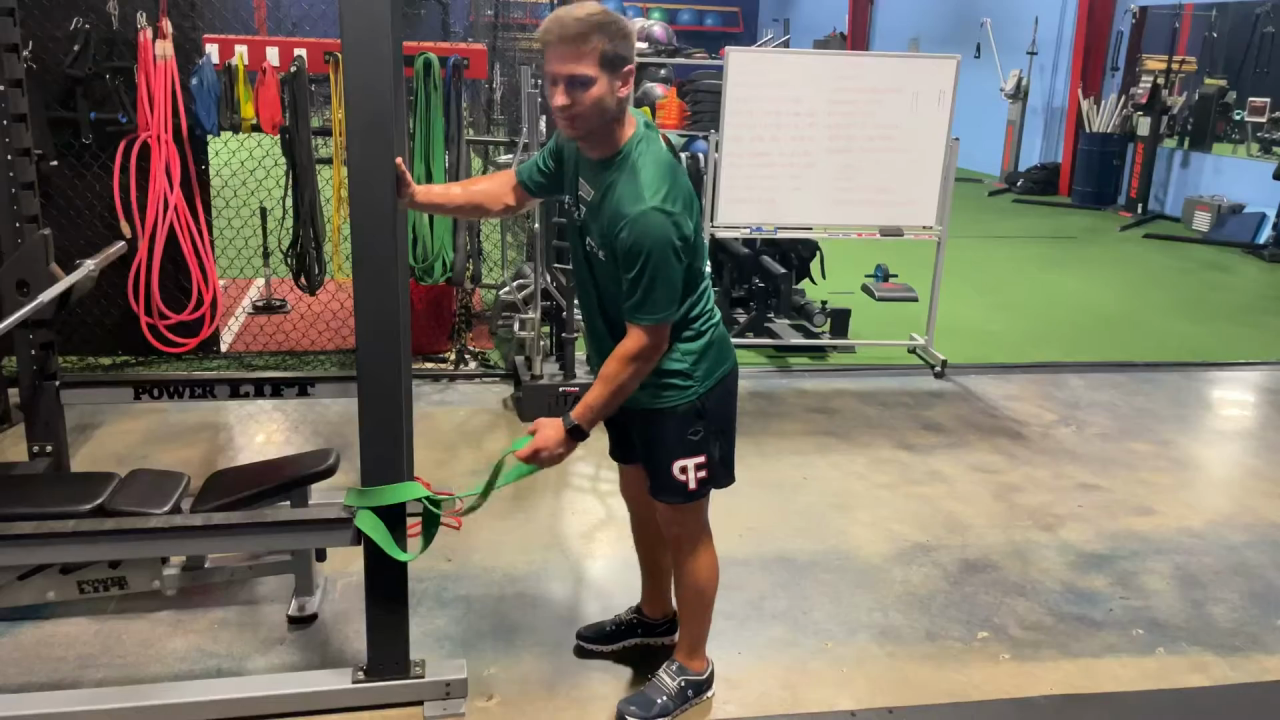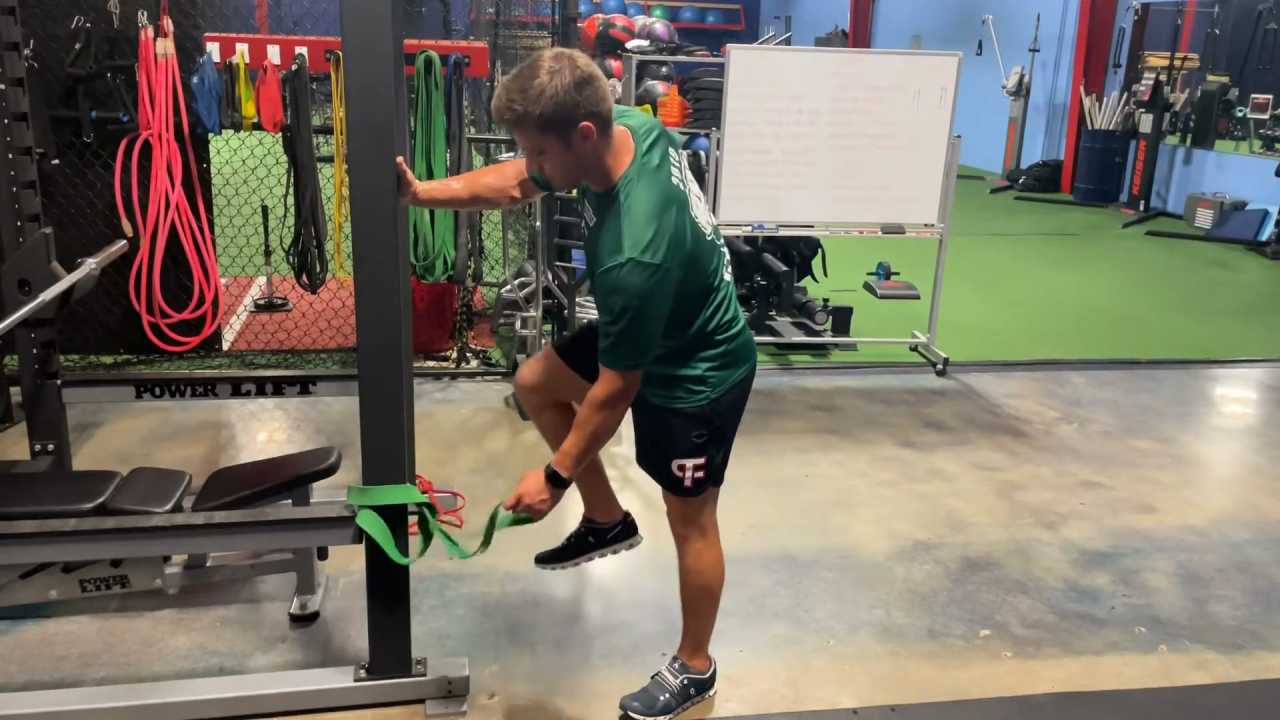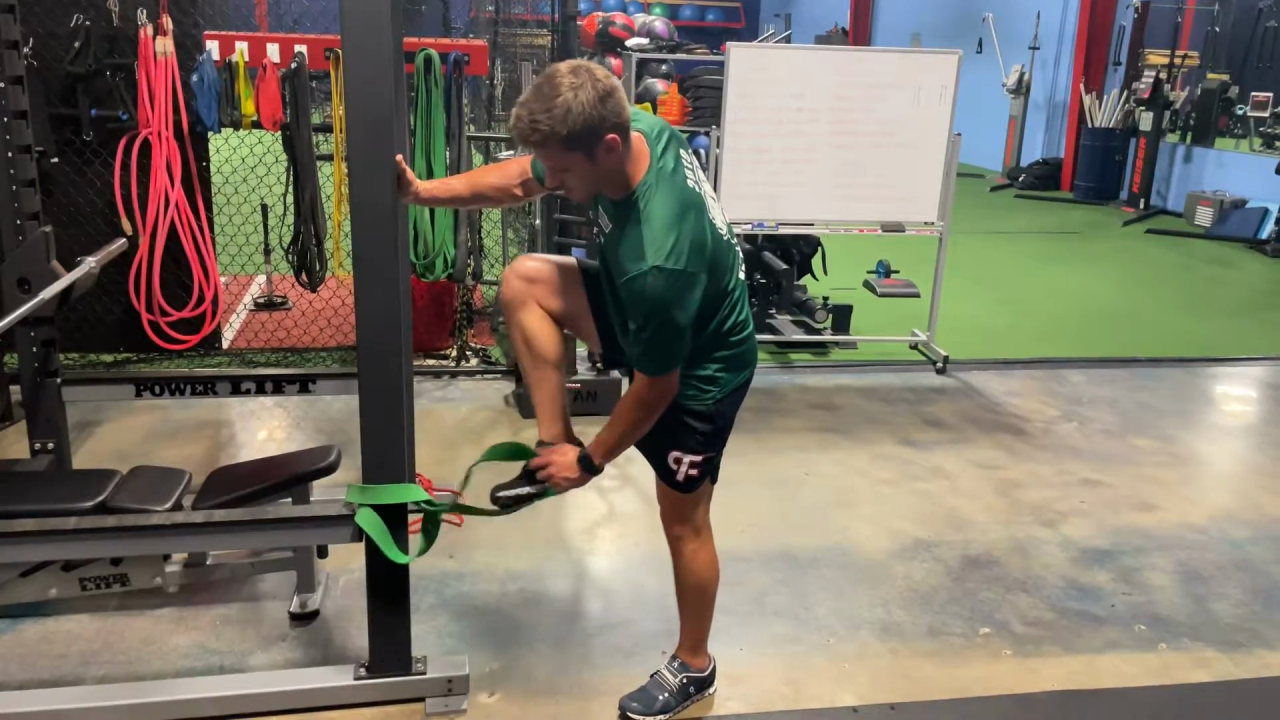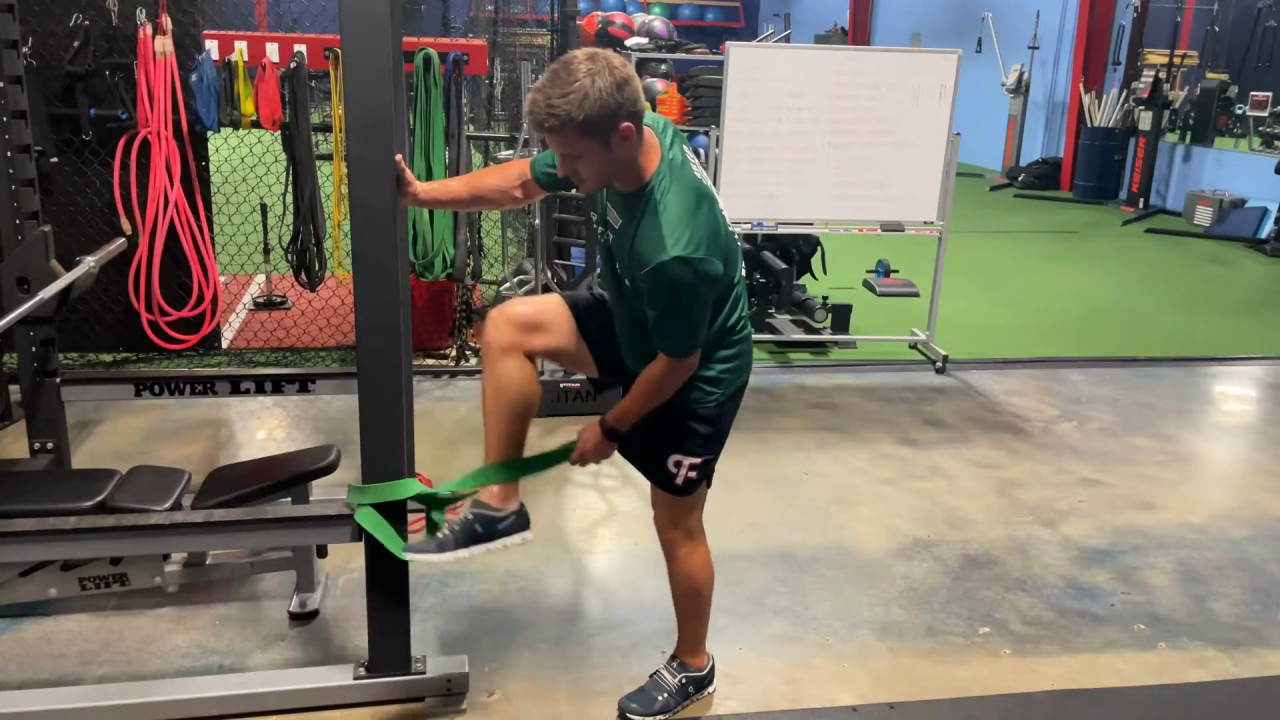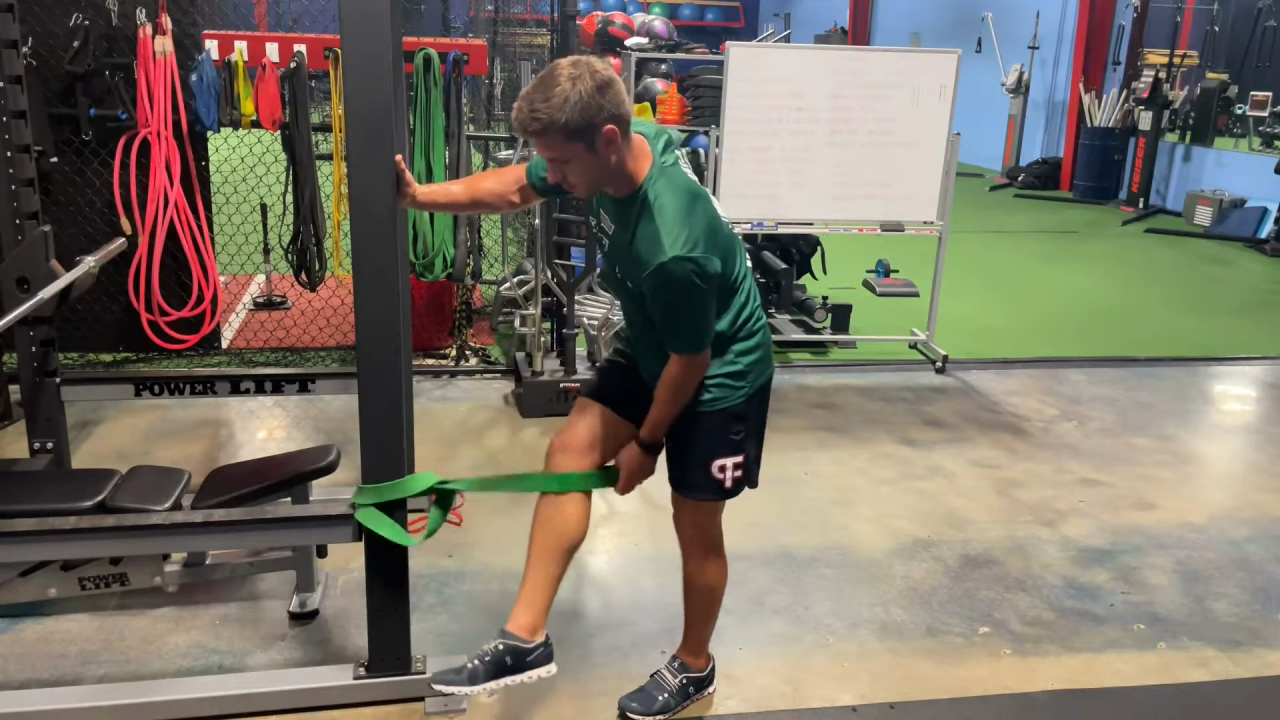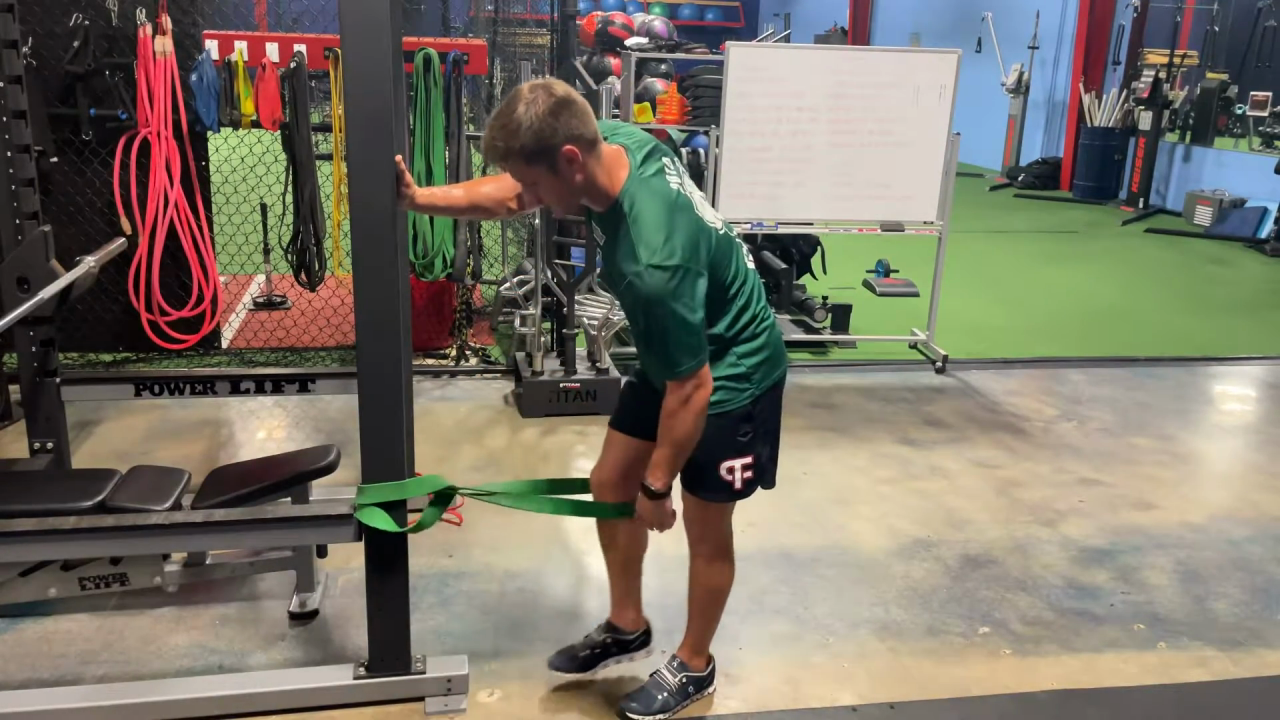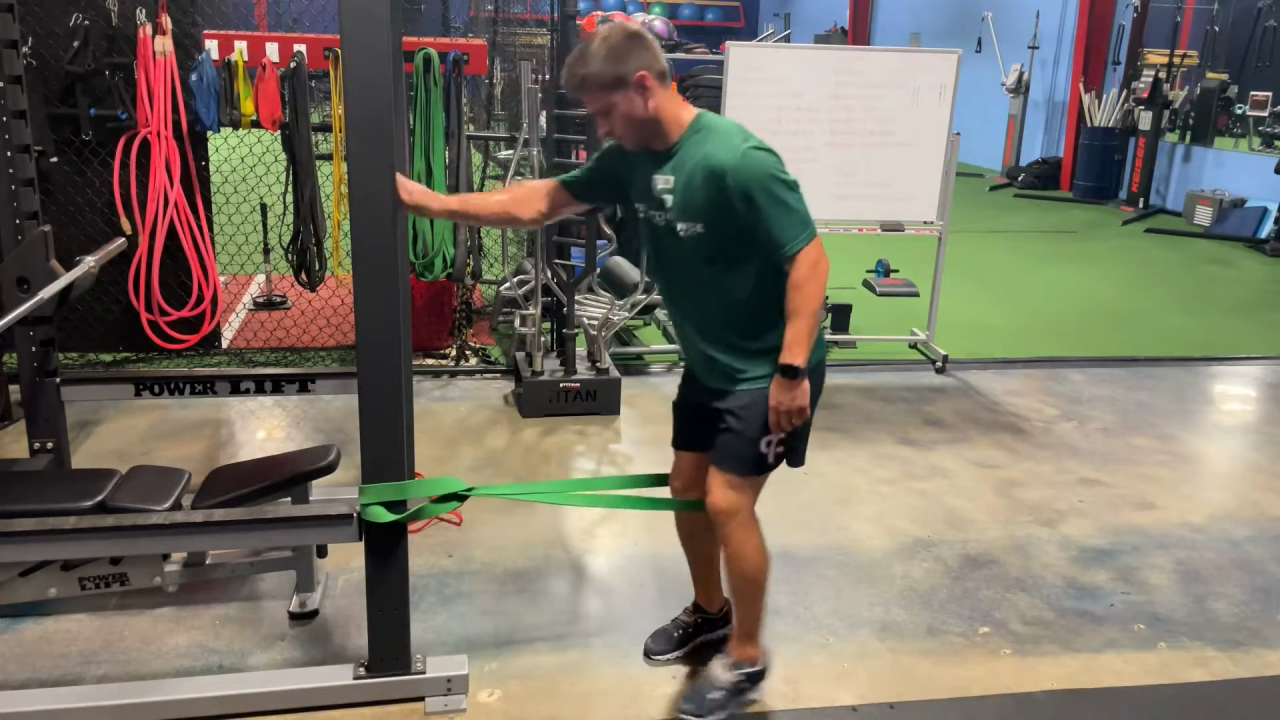
dt=0.7s
person 1, frame 1
left shoulder: (647, 210)
right shoulder: (581, 141)
left elbow: (647, 343)
right elbow: (509, 190)
left wrist: (572, 427)
right wrist: (418, 196)
left hip: (681, 381)
right hip: (630, 368)
left knee: (681, 520)
right knee: (639, 498)
right ankle: (655, 613)
person 1, frame 2
left shoulder: (634, 255)
right shoulder: (628, 126)
left elbow: (615, 389)
right elbow: (515, 184)
left wrist: (554, 476)
right wrist: (424, 192)
left hip: (697, 371)
right hip: (651, 332)
left knee: (689, 520)
right knee: (534, 383)
right ankle: (606, 519)
person 1, frame 3
left shoulder: (657, 262)
right shoulder: (634, 128)
left elbow: (653, 388)
right elbow: (519, 180)
left wrist: (590, 462)
right wrist: (424, 190)
left hip: (699, 369)
right hip: (649, 320)
left knee: (681, 519)
right knee: (524, 281)
left ankle: (694, 666)
right ankle: (553, 440)
person 1, frame 4
left shoulder: (675, 248)
right shoulder: (626, 138)
left elbow: (677, 363)
right elbow: (519, 182)
left wrist: (609, 429)
right wrist: (423, 192)
left hip: (696, 376)
right hip: (636, 324)
left knee: (675, 523)
right knee: (508, 325)
right ankle: (499, 507)
person 1, frame 5
left shoulder: (673, 248)
right shoulder: (618, 144)
left elbow: (689, 363)
right elbow: (514, 188)
left wrist: (644, 445)
right wrist: (421, 195)
left hip: (719, 375)
right hip: (649, 349)
left knee: (695, 524)
right knee: (567, 452)
left ankle: (693, 666)
right ankle: (525, 638)
person 1, frame 6
left shoulder: (651, 260)
right shoulder: (616, 140)
left elbow: (691, 389)
right elbow: (509, 197)
left wrist: (657, 487)
right wrist: (418, 198)
left hip: (731, 373)
right hip: (672, 359)
left knee: (703, 523)
right knee: (609, 485)
left ankle: (693, 663)
right ankle: (626, 627)
person 1, frame 7
left shoulder: (736, 162)
right shoulder: (633, 157)
left elbow: (809, 261)
right elbow: (542, 202)
left wrist: (792, 370)
right wrist: (431, 201)
left hip: (767, 366)
right hip: (709, 362)
left knee: (727, 501)
right knee: (686, 489)
left ankle: (745, 655)
right ankle: (711, 610)
